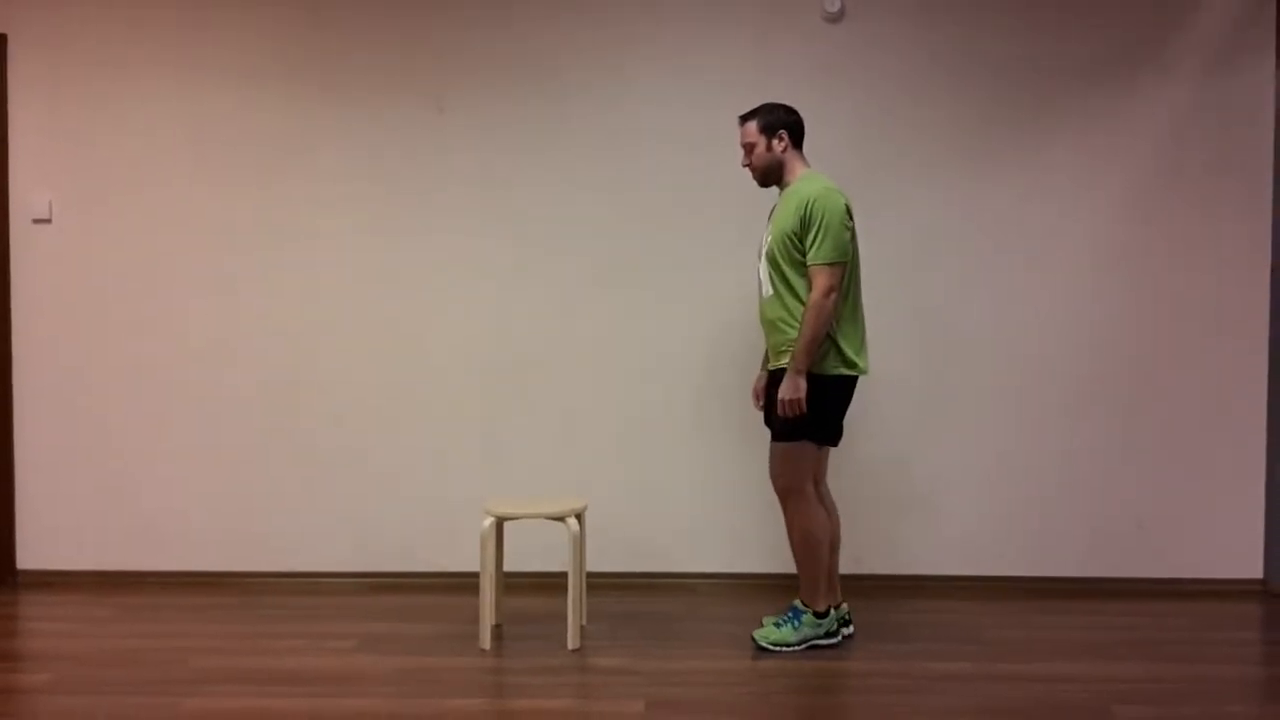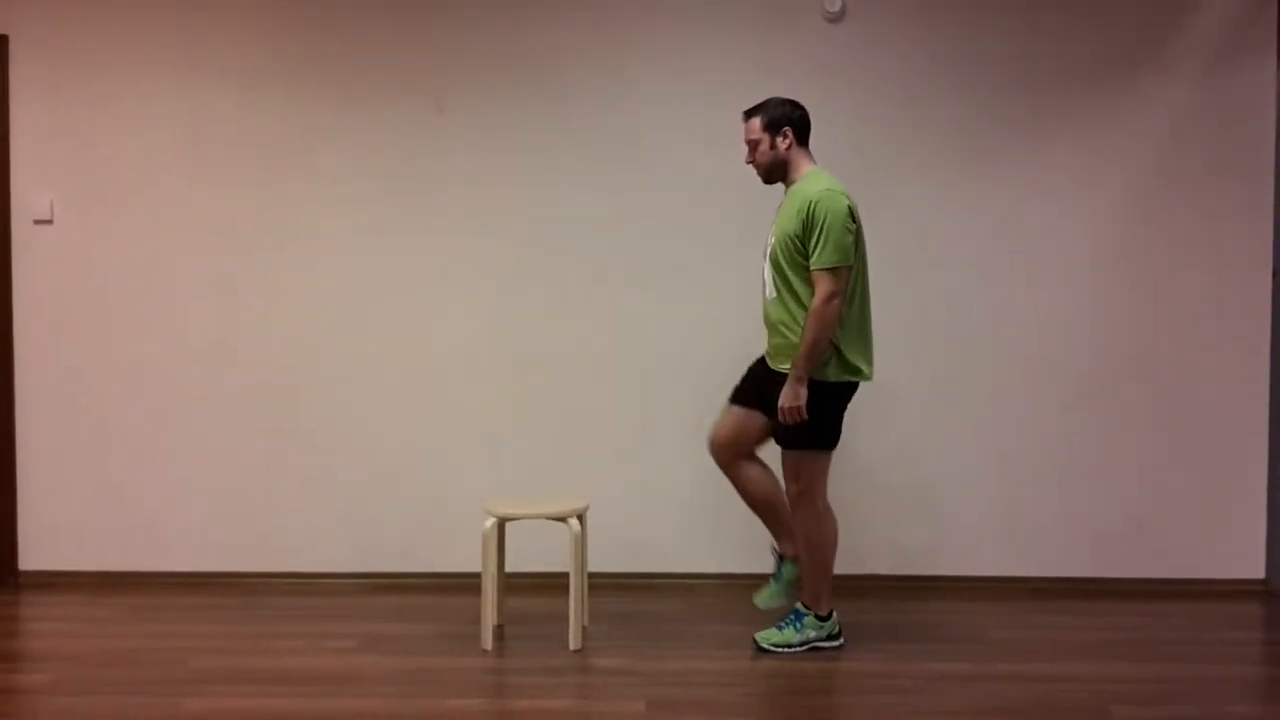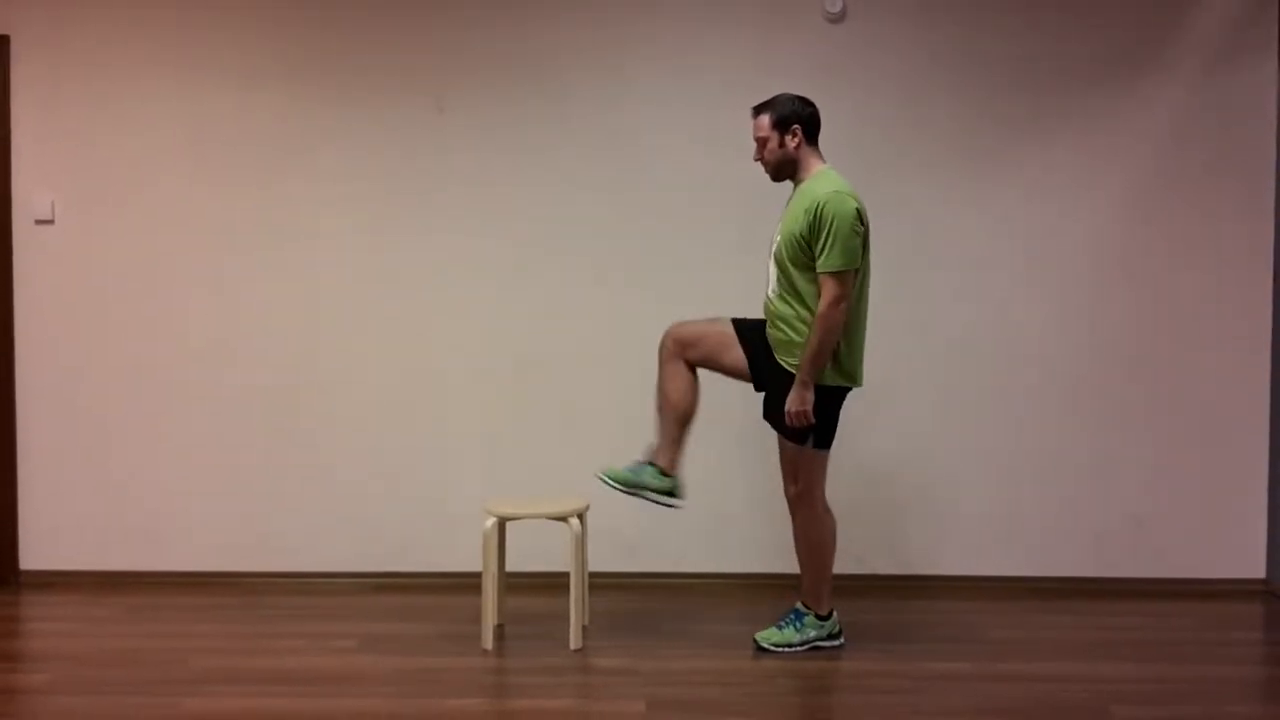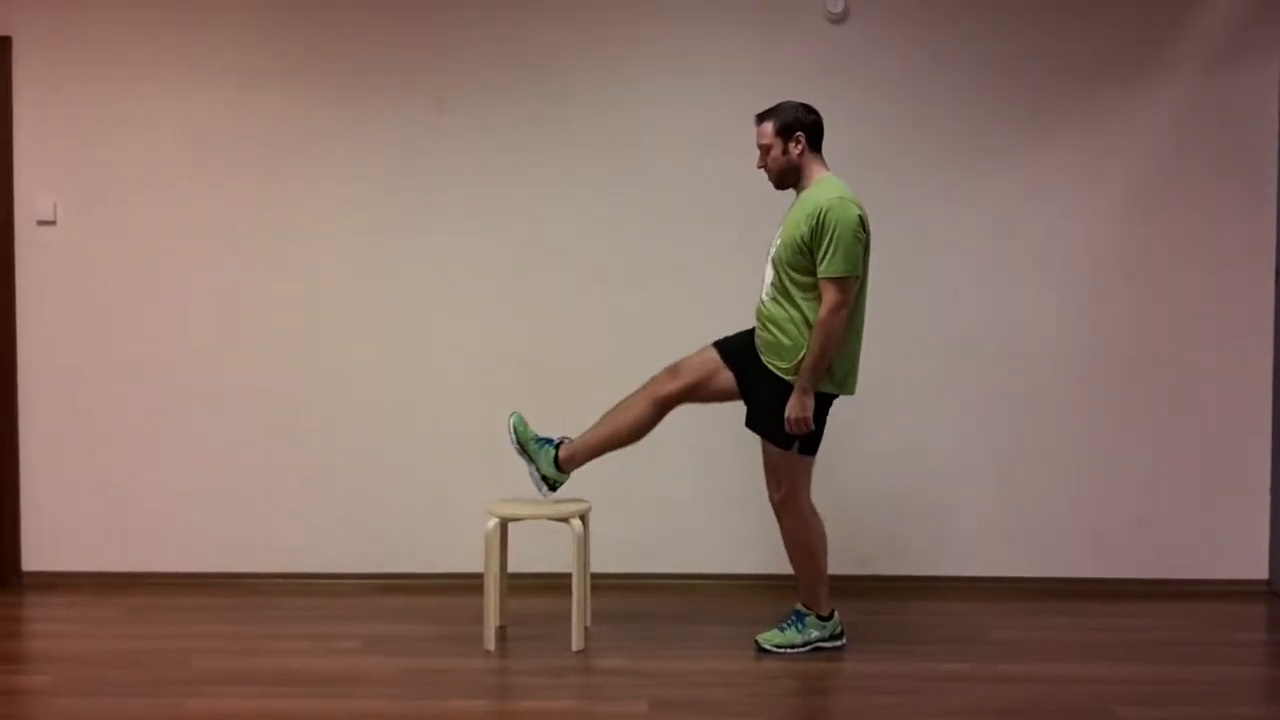
dt=0.4s
person 1, frame 1
left shoulder: (821, 199)
right shoulder: (786, 203)
left elbow: (825, 294)
left wrist: (796, 372)
right wrist: (768, 368)
left hip: (817, 372)
right hip: (792, 368)
left knee: (793, 486)
right knee: (807, 486)
left ankle: (816, 614)
right ankle: (829, 605)
person 1, frame 2
left shoulder: (825, 201)
right shoulder: (793, 197)
left elbow: (828, 298)
left wrist: (799, 380)
right wrist: (777, 369)
left hip: (817, 374)
right hip: (782, 362)
left knee: (804, 491)
right knee: (725, 443)
left ankle: (819, 617)
right ankle: (793, 556)
person 1, frame 3
left shoulder: (834, 202)
right shoulder: (804, 193)
left elbow: (836, 301)
left wrist: (805, 384)
left hip: (811, 365)
right hip: (776, 342)
left knee: (802, 490)
right knee: (678, 340)
left ankle: (819, 618)
right ankle: (664, 469)
person 1, frame 4
left shoulder: (835, 209)
right shoulder: (806, 201)
left elbow: (835, 307)
left wrist: (804, 391)
left hip: (797, 370)
right hip: (764, 350)
left knee: (788, 495)
right knee: (669, 384)
left ankle: (820, 619)
right ankle: (560, 461)
